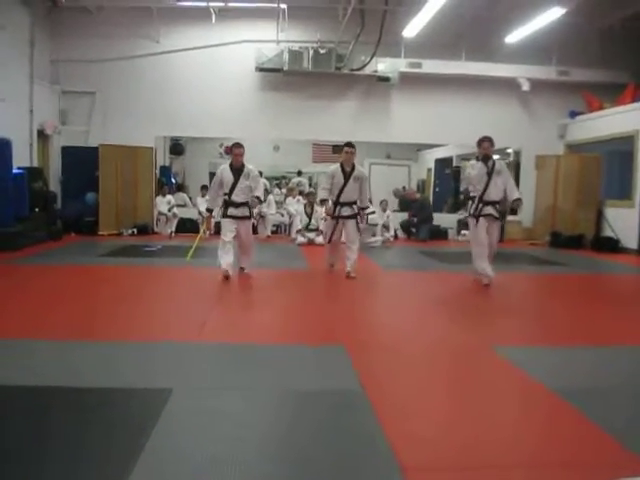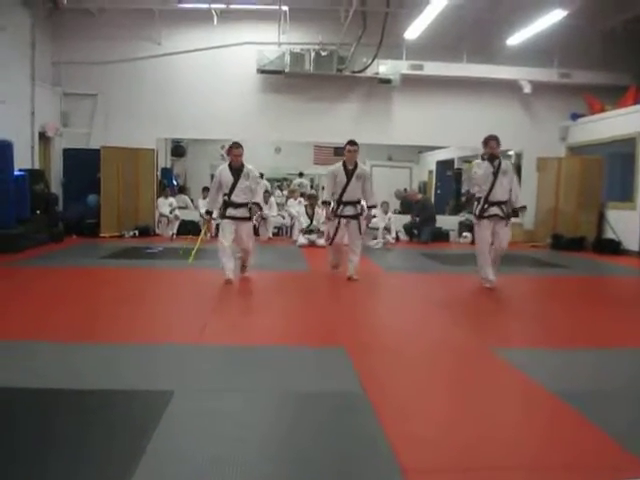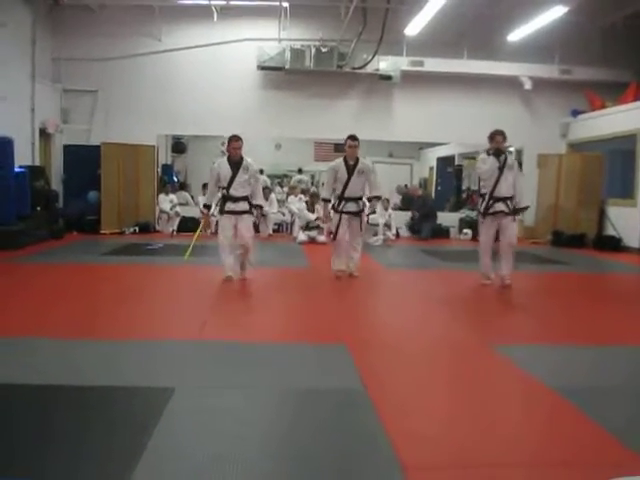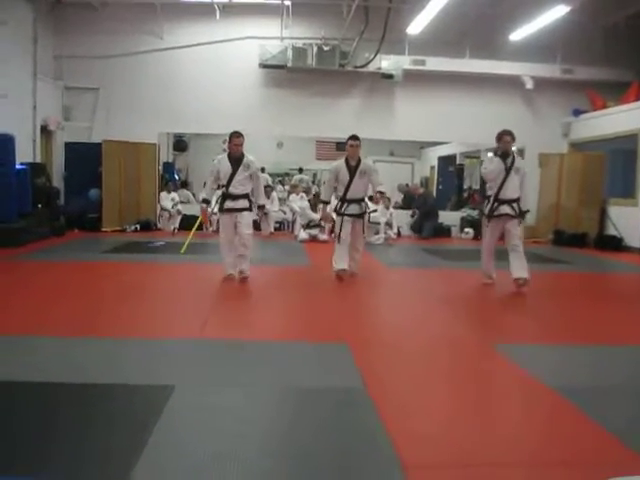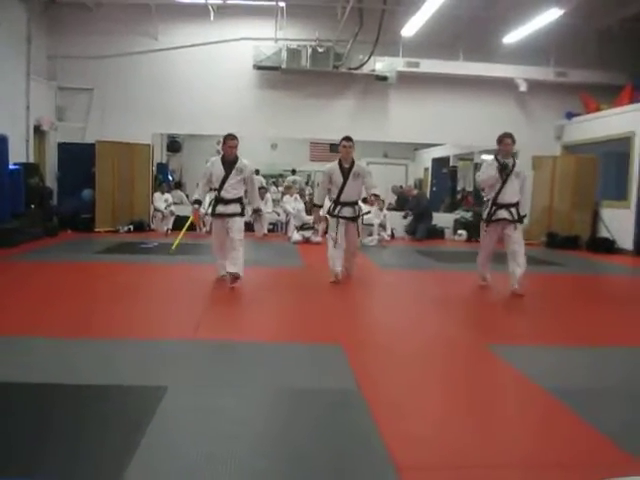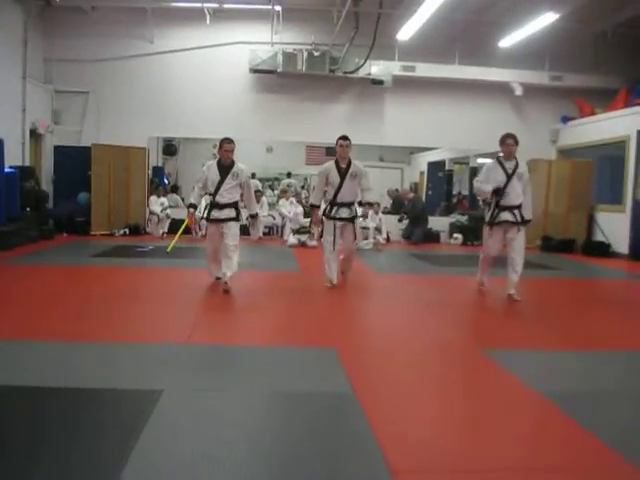
dt=0.1s
person 1, frame 1
left shoulder: (501, 166)
right shoulder: (473, 165)
left elbow: (509, 184)
right elbow: (472, 180)
left wrist: (515, 199)
right wrist: (482, 163)
left hip: (495, 209)
right hip: (478, 208)
left knee: (492, 244)
right knee: (479, 243)
left ankle: (482, 269)
right ankle: (485, 274)
person 1, frame 2
left shoulder: (507, 165)
right shoulder: (478, 164)
left elbow: (514, 186)
right elbow: (478, 179)
left wrist: (518, 205)
right wrist: (488, 162)
left hip: (501, 209)
right hip: (483, 209)
left knee: (501, 245)
right knee: (483, 245)
left ankle: (488, 272)
right ankle: (487, 277)
person 1, frame 3
left shoulder: (512, 161)
right shoulder: (483, 159)
left elbow: (517, 184)
right elbow: (483, 174)
left wrist: (520, 205)
right wrist: (494, 157)
left hip: (507, 205)
right hip: (489, 205)
left knee: (509, 241)
right knee: (486, 242)
left ankle: (505, 274)
right ankle: (487, 275)
person 1, frame 4
left shoulder: (519, 163)
right shoulder: (490, 160)
left elbow: (522, 187)
right elbow: (488, 175)
left wrist: (523, 208)
right wrist: (500, 159)
left hip: (513, 208)
right hip: (494, 207)
left knee: (516, 243)
right knee: (488, 244)
left ankle: (520, 276)
right ankle: (488, 274)
person 1, frame 5
left shoulder: (519, 168)
right shoulder: (489, 164)
left elbow: (521, 192)
right elbow: (481, 181)
left wrist: (521, 213)
right wrist: (497, 171)
left hip: (513, 214)
right hip: (493, 212)
left knee: (517, 249)
right knee: (486, 247)
left ankle: (516, 283)
right ankle: (484, 276)
person 1, frame 6
left shoulder: (523, 169)
right shoulder: (491, 167)
left elbow: (526, 194)
right elbow: (478, 185)
left wrist: (527, 216)
right wrist: (492, 190)
left hip: (515, 216)
right hip: (495, 215)
left knee: (516, 254)
right knee: (489, 252)
left ankle: (513, 289)
right ankle: (482, 279)
person 2, frame 1
left shoulder: (251, 171)
right shoulder: (222, 171)
left elbow: (258, 187)
right elbow: (214, 191)
left wrist: (256, 199)
right wrist: (209, 210)
left hip: (245, 211)
right hip: (228, 211)
left knee: (245, 242)
right knee: (226, 240)
left ankle: (243, 265)
right ankle: (226, 269)
person 2, frame 2
left shoulder: (251, 171)
right shoulder: (221, 171)
left elbow: (258, 189)
right elbow: (214, 193)
left wrist: (256, 205)
right wrist: (209, 213)
left hip: (245, 212)
right hip: (227, 212)
left knee: (247, 245)
right knee: (225, 243)
left ankle: (244, 262)
right ankle: (228, 274)
person 2, frame 3
left shoulder: (249, 164)
right shoulder: (219, 164)
left elbow: (256, 186)
right elbow: (212, 186)
left wrist: (258, 206)
right wrist: (207, 208)
left hip: (244, 206)
right hip: (226, 206)
left knee: (246, 239)
right knee: (226, 241)
left ankle: (242, 262)
right ankle: (229, 271)
person 2, frame 4
left shoulder: (251, 162)
right shoulder: (219, 161)
left elbow: (257, 185)
right elbow: (211, 183)
left wrist: (261, 205)
right wrist: (205, 203)
left hip: (244, 204)
right hip: (226, 204)
left knee: (245, 237)
right knee: (226, 239)
left ankle: (243, 269)
right ankle: (230, 270)
person 2, frame 5
left shoulder: (245, 166)
right shoulder: (213, 163)
left elbow: (252, 188)
right elbow: (204, 184)
left wrist: (256, 208)
right wrist: (196, 204)
left hip: (236, 208)
right hip: (218, 207)
left knee: (236, 241)
right knee: (219, 243)
left ankle: (234, 273)
right ankle: (223, 271)
person 2, frame 6
left shoulder: (241, 170)
right shoulder: (209, 167)
left elbow: (248, 193)
right elbow: (199, 188)
left wrist: (253, 214)
right wrist: (192, 208)
left hip: (231, 213)
right hip: (213, 212)
left knee: (231, 247)
right knee: (213, 248)
left ankle: (227, 280)
right ankle: (217, 274)
person 3, frame 1
left shoulder: (361, 173)
right shoulder: (333, 171)
left elbow: (364, 193)
right elbow: (324, 189)
left wrist: (362, 211)
right wrist: (326, 205)
left hip: (352, 211)
right hip: (336, 209)
left knee: (353, 241)
right knee: (332, 239)
left ankle: (350, 269)
right ankle: (331, 261)
person 3, frame 2
left shoulder: (364, 171)
right shoulder: (334, 170)
left elbow: (368, 192)
right elbow: (328, 189)
left wrist: (369, 211)
right wrist: (328, 208)
left hip: (355, 210)
right hip: (339, 209)
left knee: (355, 242)
right knee: (336, 240)
left ankle: (352, 271)
right ankle: (335, 262)
person 3, frame 3
left shoulder: (367, 166)
right shoulder: (335, 166)
left elbow: (374, 185)
right elbow: (328, 186)
left wrist: (375, 200)
right wrist: (326, 207)
left hip: (357, 206)
right hip: (341, 205)
left knee: (356, 240)
right knee: (340, 238)
left ankle: (352, 268)
right ankle: (338, 268)
person 3, frame 4
left shoulder: (369, 167)
right shoulder: (337, 167)
left elbow: (377, 183)
right elbow: (328, 187)
right wrist: (324, 209)
left hip: (360, 207)
right hip: (343, 207)
left knee: (358, 241)
right knee: (342, 239)
left ankle: (353, 268)
right ankle: (340, 269)
person 3, frame 5
left shoulder: (362, 169)
right shoulder: (330, 169)
left elbow: (370, 186)
right elbow: (321, 190)
left wrist: (373, 197)
right wrist: (316, 211)
left hip: (353, 211)
right hip: (336, 210)
left knee: (352, 244)
right knee: (335, 243)
left ankle: (347, 269)
right ankle: (336, 274)
person 3, frame 6
left shoulder: (359, 169)
right shoulder: (326, 168)
left elbow: (366, 189)
right elbow: (318, 191)
left wrist: (367, 206)
right wrist: (315, 212)
left hip: (350, 212)
right hip: (332, 212)
left knee: (350, 247)
right knee: (331, 246)
left ankle: (344, 269)
right ankle: (331, 279)
